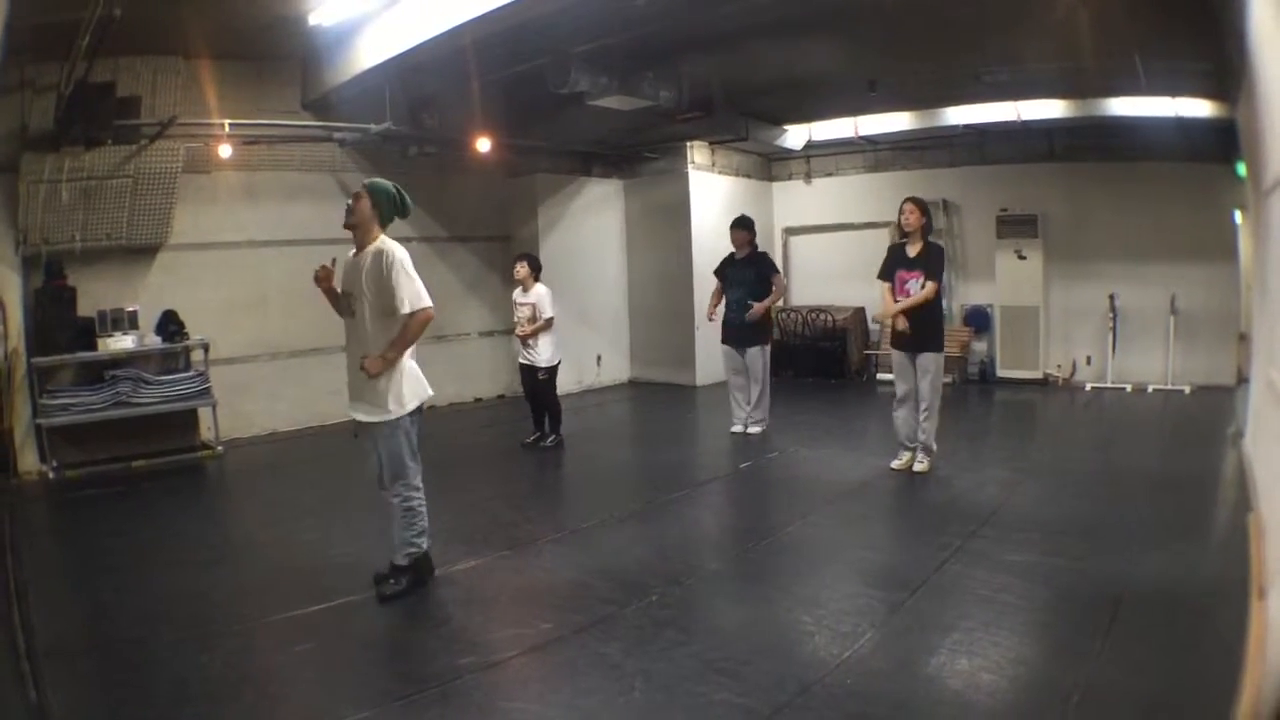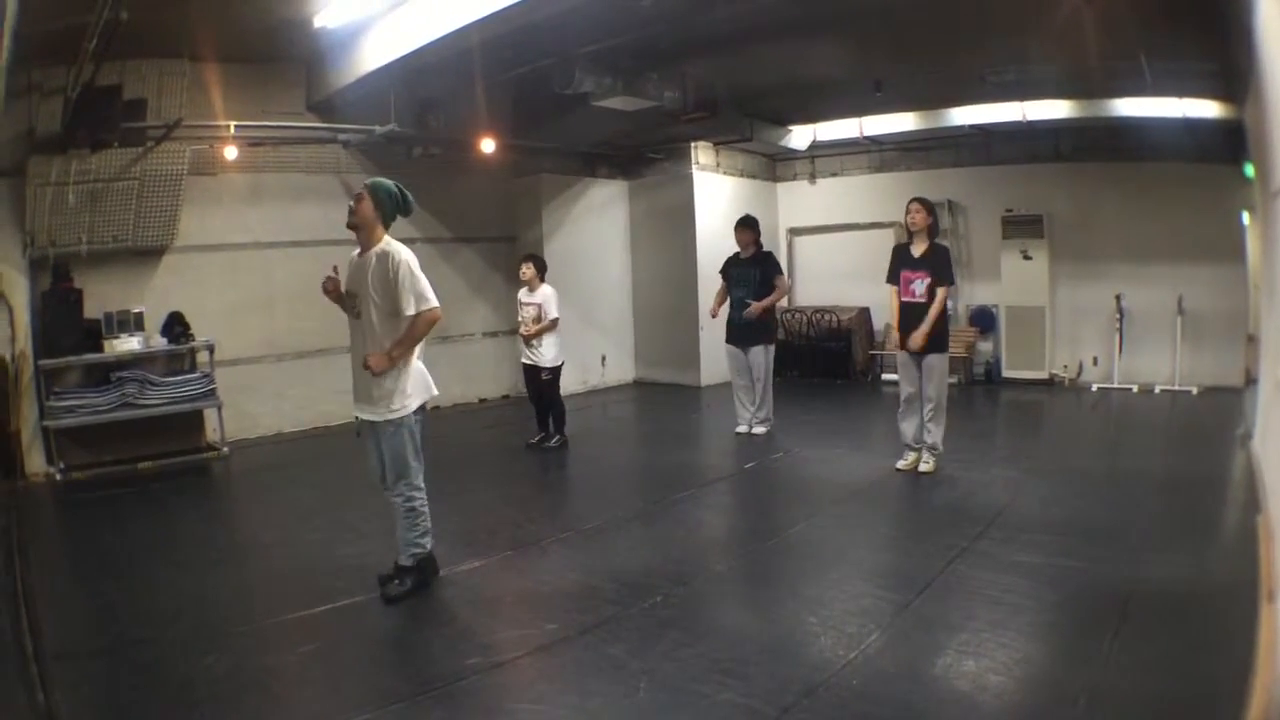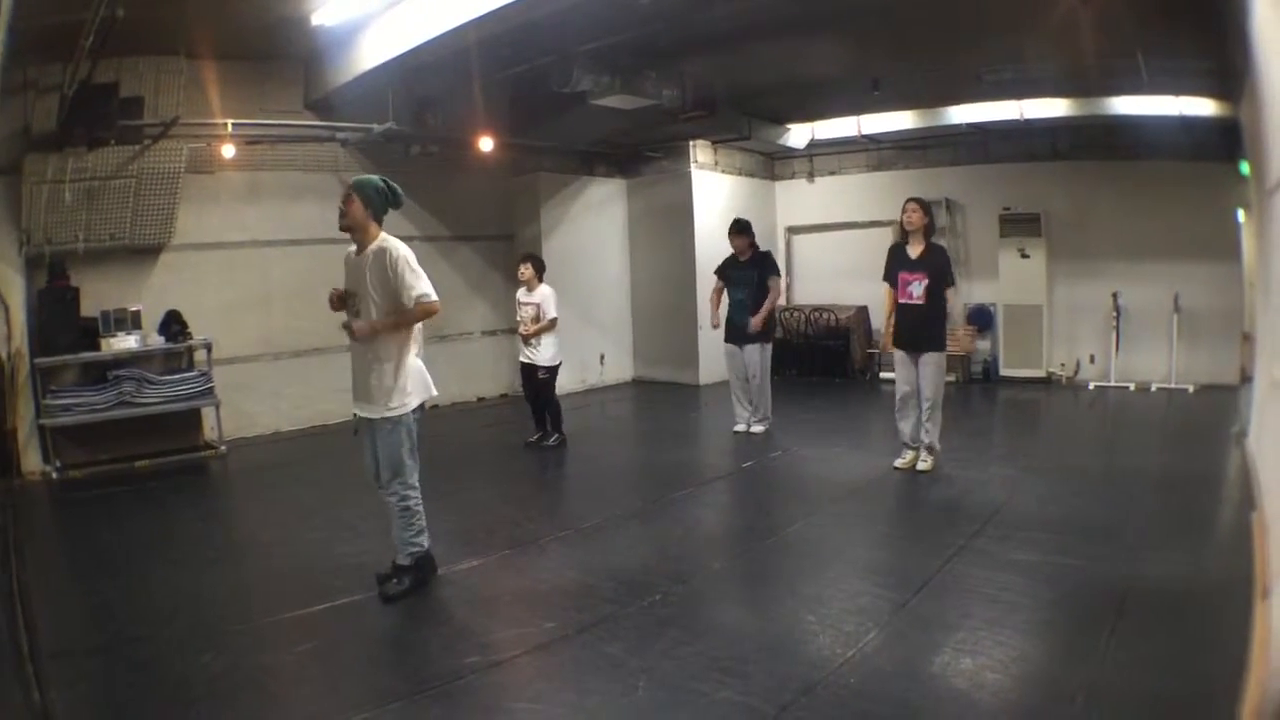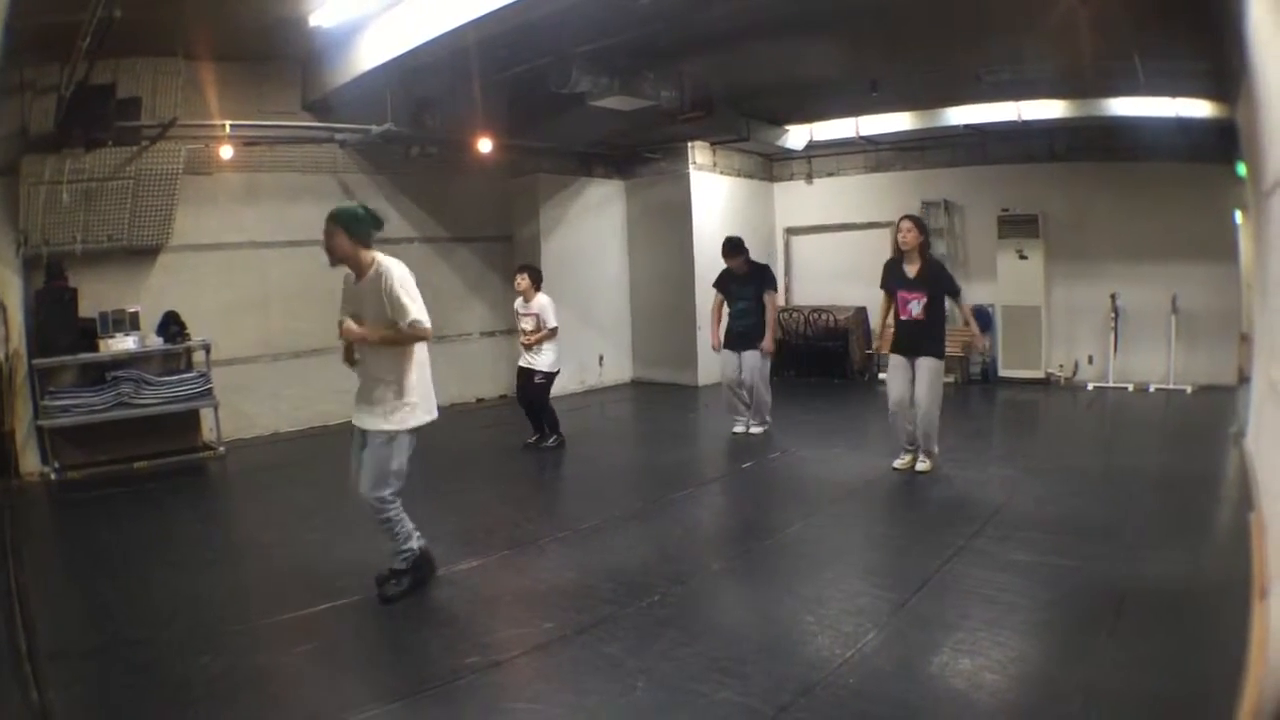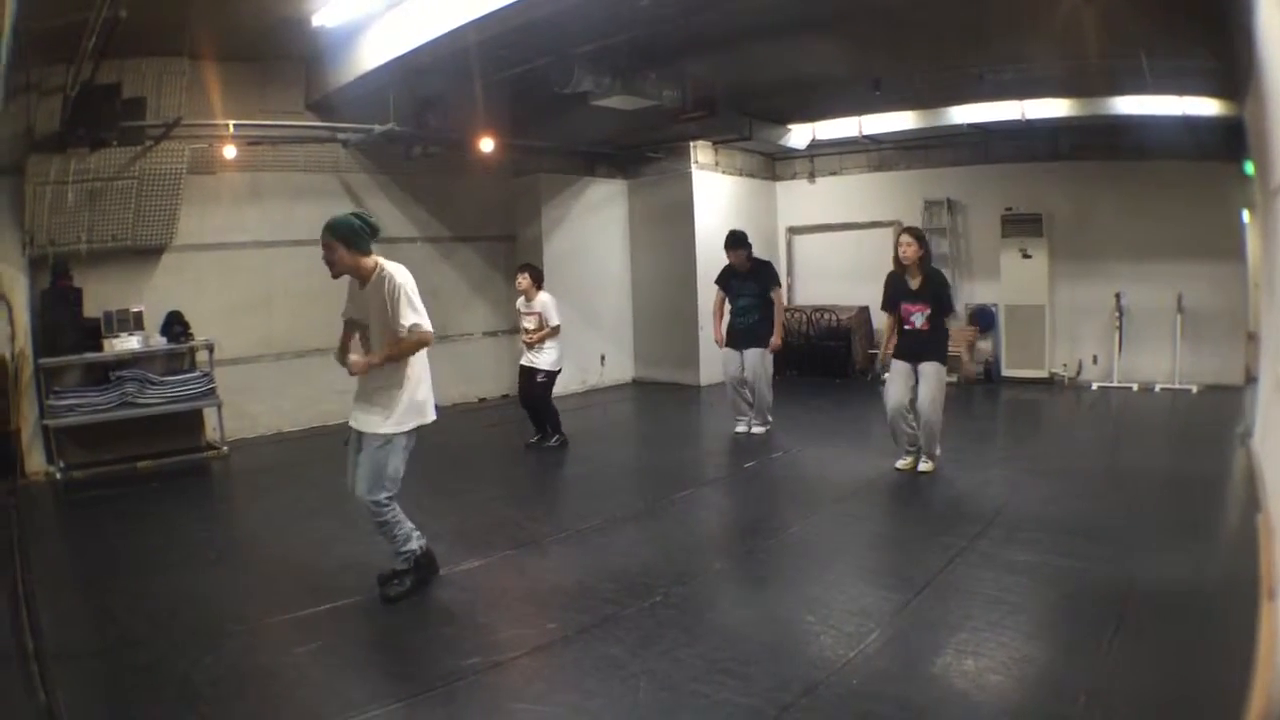
dt=0.2s
person 1, frame 1
left shoulder: (390, 255)
right shoulder: (352, 259)
left elbow: (424, 312)
left wrist: (386, 359)
right wrist: (329, 291)
left hip: (394, 392)
right hip: (366, 393)
left knee: (404, 482)
right knee: (390, 482)
left ankle: (413, 562)
right ankle: (408, 557)
person 1, frame 2
left shoulder: (396, 256)
right shoulder: (355, 259)
left elbow: (430, 313)
left wrist: (390, 358)
right wrist: (338, 297)
left hip: (399, 391)
right hip: (370, 392)
left knee: (406, 483)
right knee: (391, 481)
left ankle: (417, 562)
right ankle: (412, 558)
person 1, frame 3
left shoulder: (393, 252)
right shoulder: (352, 256)
left elbow: (429, 306)
left wrist: (374, 328)
right wrist: (342, 307)
left hip: (396, 386)
right hip: (368, 387)
left knee: (400, 480)
right knee: (386, 478)
left ankle: (415, 560)
right ankle: (411, 556)
person 1, frame 4
left shoulder: (391, 274)
right shoulder: (351, 280)
left elbow: (420, 331)
left wrist: (364, 335)
right wrist: (347, 342)
left hip: (400, 402)
right hip: (371, 400)
left knee: (377, 490)
right knee: (366, 486)
left ankle: (414, 560)
right ankle: (409, 557)
person 1, frame 5
left shoulder: (394, 278)
right shoulder: (355, 284)
left elbow: (421, 335)
left wrist: (371, 361)
right wrist: (344, 347)
left hip: (398, 405)
right hip: (369, 404)
left knee: (374, 493)
right knee: (362, 488)
left ankle: (417, 559)
right ankle: (410, 557)
person 2, frame 1
left shoulder: (934, 251)
right shoulder: (894, 251)
left elbow: (930, 291)
right elbow: (886, 288)
left wrist: (895, 308)
right wrist: (894, 315)
left hip: (928, 335)
right hip: (901, 334)
left knee: (928, 396)
right knee: (903, 395)
left ankle: (925, 451)
right ankle: (907, 448)
person 2, frame 2
left shoulder: (940, 253)
right shoulder: (899, 252)
left elbow: (942, 296)
right elbow: (895, 293)
left wrist: (923, 330)
right wrist: (895, 329)
left hip: (931, 336)
right hip: (905, 336)
left knee: (933, 396)
right knee: (908, 395)
left ankle: (931, 451)
right ankle: (912, 449)
person 2, frame 3
left shoulder: (937, 253)
right shoulder: (894, 253)
left elbow: (949, 293)
right wrist: (885, 330)
left hip: (930, 337)
right hip: (902, 336)
left knee: (929, 396)
right knee: (904, 394)
left ankle: (928, 450)
right ankle: (909, 447)
person 2, frame 4
left shoulder: (935, 268)
right shoulder: (891, 267)
left elbow: (958, 300)
left wrist: (976, 334)
right wrist: (880, 333)
left hip: (930, 347)
right hip: (901, 347)
left knee: (925, 403)
right knee: (897, 401)
left ankle: (926, 452)
right ankle: (908, 449)
person 2, frame 5
left shoulder: (936, 279)
right shoulder: (893, 280)
left elbow: (949, 320)
right elbow: (891, 320)
right wrist: (883, 354)
left hip: (931, 354)
right hip: (902, 354)
left knee: (927, 407)
right knee: (895, 405)
left ankle: (928, 454)
right ankle: (910, 450)
person 3, frame 1
left shoulder: (761, 260)
right shoulder: (727, 263)
left elbow: (780, 287)
right elbow: (719, 289)
left wrist: (764, 305)
right wrist: (713, 306)
left hip: (756, 330)
right hip: (731, 329)
left knee: (758, 377)
right knee: (735, 377)
left ankle: (757, 420)
right ankle: (740, 419)
person 3, frame 2
left shoulder: (766, 259)
right shoulder: (732, 262)
left elbow: (782, 288)
right elbow: (724, 290)
left wrist: (763, 304)
right wrist: (716, 304)
left hip: (761, 329)
right hip: (735, 329)
left knee: (761, 377)
right knee: (739, 378)
left ankle: (762, 420)
right ankle: (744, 419)
person 3, frame 3
left shoulder: (765, 259)
right shoulder: (728, 264)
left elbow: (775, 290)
right elbow: (717, 290)
left wrist: (761, 316)
right wrist: (714, 313)
left hip: (757, 328)
right hip: (733, 329)
left knee: (757, 375)
right knee: (737, 375)
left ankle: (761, 419)
right ankle: (743, 417)
person 3, frame 4
left shoulder: (762, 272)
right shoulder: (725, 276)
left elbow: (770, 305)
right elbow: (717, 306)
left wrist: (768, 339)
right wrist: (715, 335)
left hip: (756, 339)
right hip: (733, 337)
left knee: (754, 380)
right knee: (729, 379)
left ankle: (759, 420)
right ankle: (741, 419)
person 3, frame 5
left shoulder: (764, 269)
right shoulder: (727, 272)
left elbow: (777, 302)
right elbow: (719, 302)
left wrist: (777, 334)
right wrist: (717, 329)
left hip: (760, 336)
right hip: (735, 335)
left knee: (757, 379)
right knee: (732, 378)
left ankle: (761, 420)
right ankle: (743, 419)
person 4, frame 1
left shoulder: (542, 291)
right shoulder: (516, 294)
left elbow: (548, 321)
left wrist: (529, 330)
right wrist: (518, 330)
left hip: (544, 355)
right hip: (525, 355)
left knee: (547, 395)
right knee: (532, 396)
left ankle: (555, 434)
right ankle: (539, 431)
person 4, frame 2
left shoulder: (547, 292)
right shoulder: (521, 294)
left elbow: (554, 321)
left wrist: (534, 331)
right wrist: (522, 329)
left hip: (547, 356)
right hip: (529, 355)
left knee: (551, 396)
right knee: (535, 396)
left ankle: (559, 434)
right ankle: (543, 432)
person 4, frame 3
left shoulder: (546, 292)
right shoulder: (520, 293)
left elbow: (553, 321)
left wrist: (533, 330)
right wrist: (521, 329)
left hip: (545, 355)
right hip: (527, 354)
left knee: (546, 394)
right knee: (531, 395)
left ankle: (557, 433)
right ankle: (541, 430)
person 4, frame 4
left shoulder: (544, 302)
right shoulder: (518, 304)
left elbow: (553, 330)
left wrist: (534, 339)
right wrist: (522, 338)
left hip: (545, 360)
right hip: (527, 359)
left knee: (539, 399)
right knee: (523, 398)
left ankle: (556, 434)
right ankle: (540, 432)
person 4, frame 5
left shoulder: (546, 300)
right shoulder: (520, 302)
left elbow: (555, 328)
left wrist: (537, 337)
right wrist: (524, 336)
left hip: (547, 359)
right hip: (528, 358)
left knee: (541, 398)
right knee: (525, 398)
left ankle: (558, 434)
right ankle: (541, 432)
